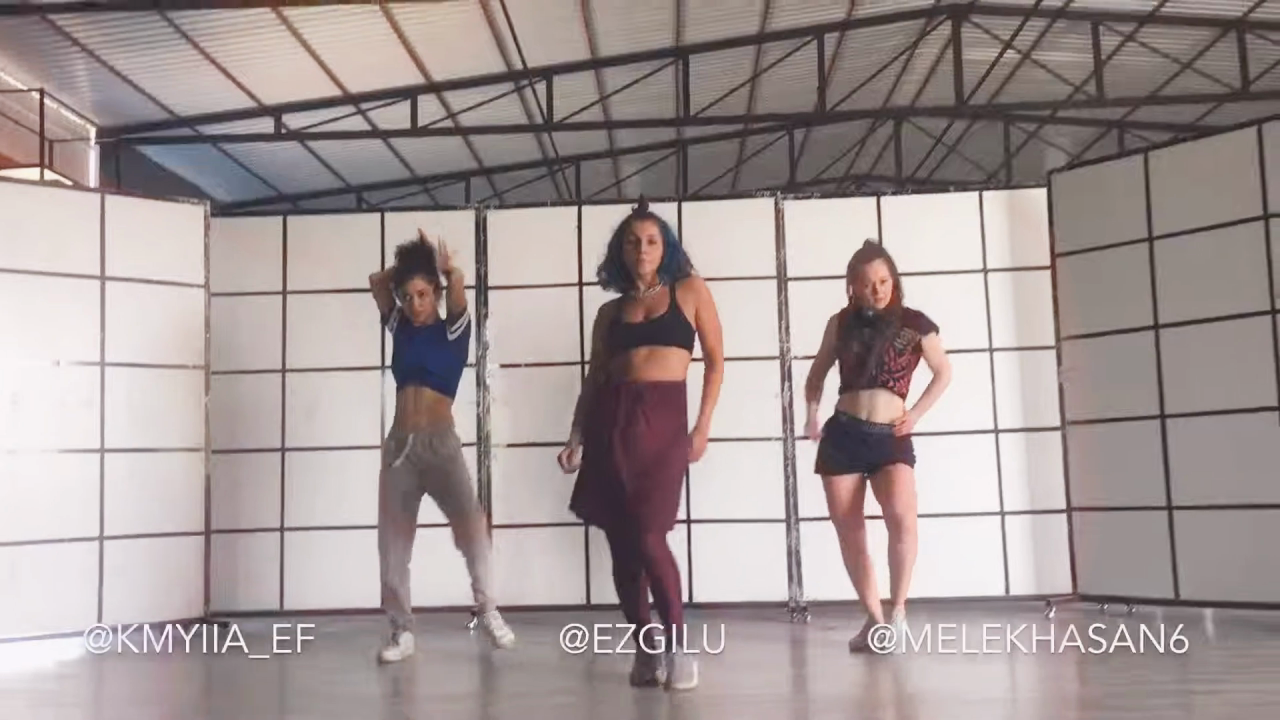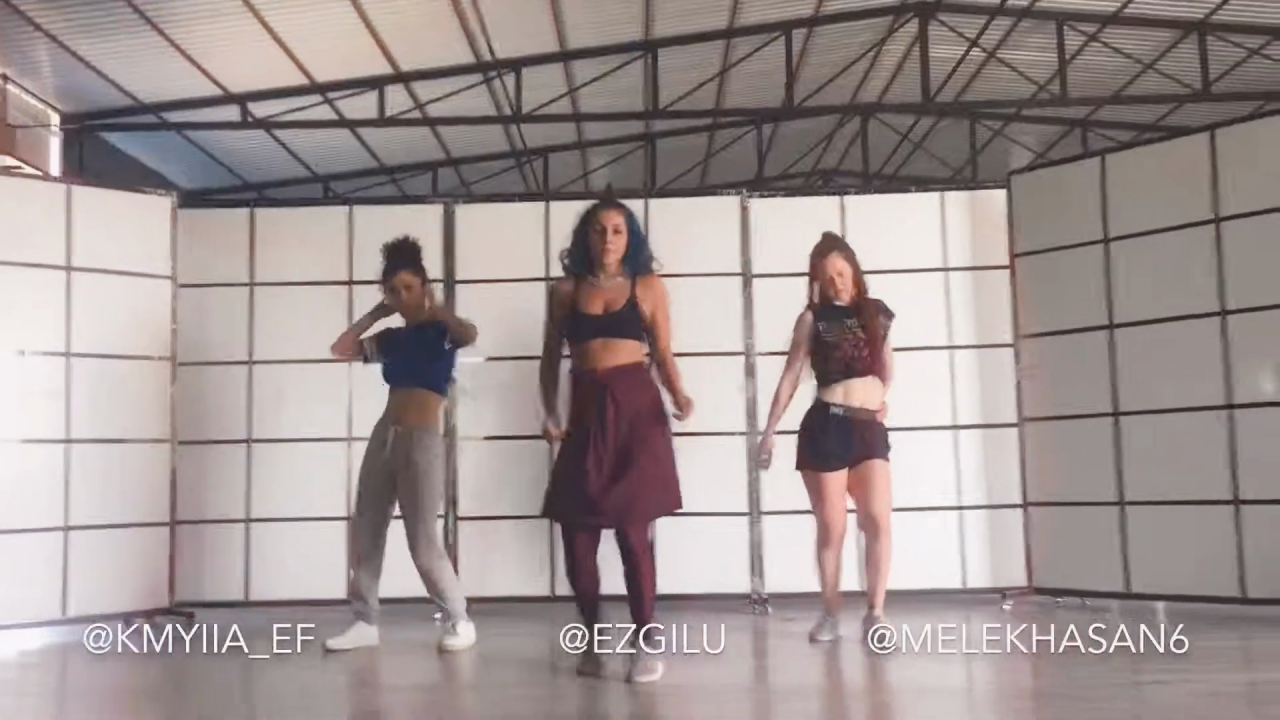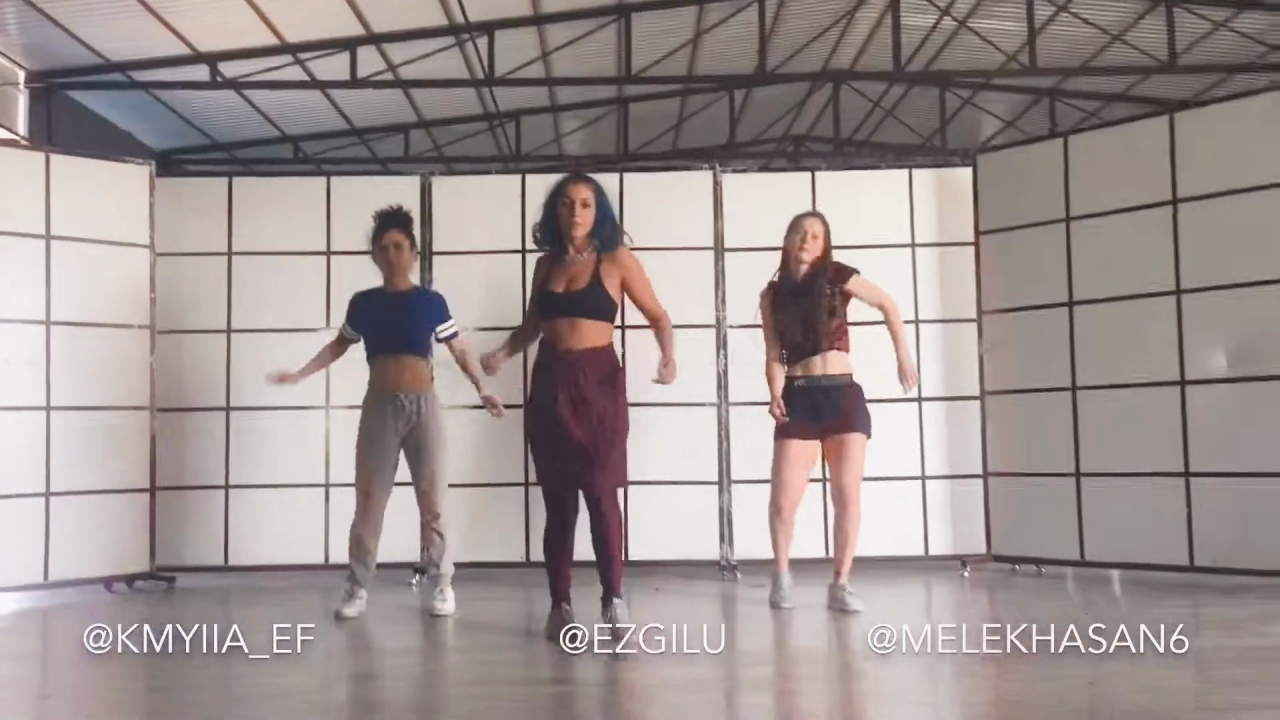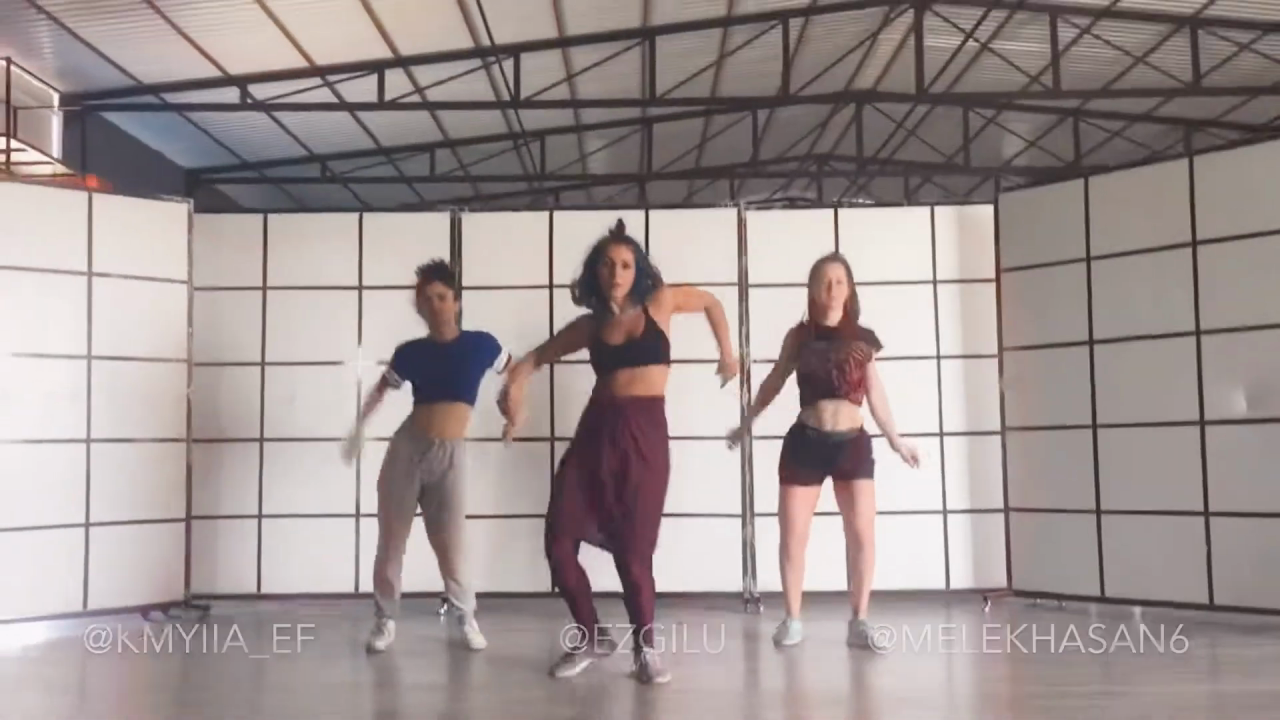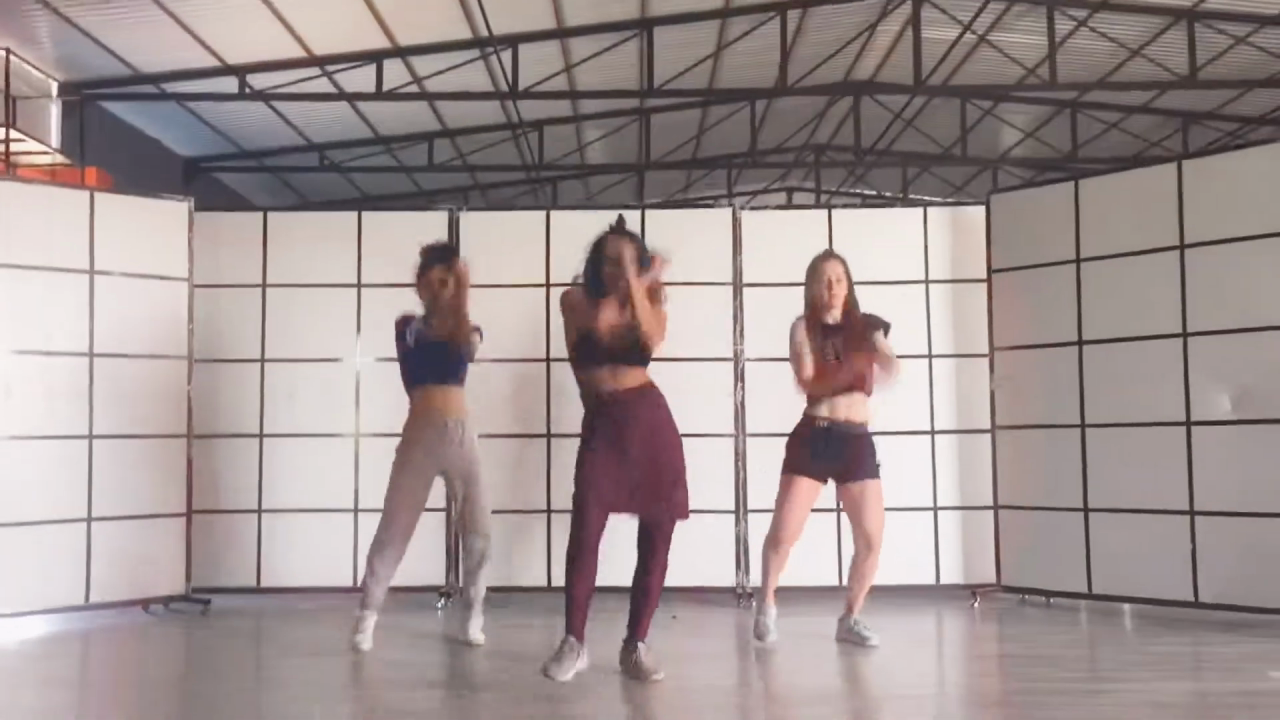
dt=0.3s
person 1, frame 1
left shoulder: (690, 290)
right shoulder: (610, 311)
left elbow: (715, 360)
right elbow: (593, 379)
left wrist: (703, 424)
right wrist: (575, 439)
left hip: (665, 418)
right hip: (610, 421)
left knee: (648, 536)
right knee: (621, 544)
left ankle: (675, 646)
right ankle: (645, 648)
person 1, frame 2
left shoulder: (648, 286)
right shoulder: (565, 289)
left elbow: (662, 352)
right elbow: (551, 357)
left wrist: (677, 395)
right wrist: (550, 412)
left hip: (637, 407)
right hip: (586, 410)
left knee: (632, 528)
right knee: (576, 532)
left ankle: (645, 644)
right ankle: (592, 635)
person 1, frame 3
left shoulder: (617, 260)
right shoulder: (546, 264)
left elbow: (657, 315)
left wrist: (668, 355)
right wrist: (503, 352)
left hip: (599, 382)
right hip: (549, 384)
left knee: (601, 491)
right knee: (559, 502)
left ankle: (613, 603)
right ankle: (561, 606)
person 1, frame 4
left shoulder: (661, 300)
right shoulder: (586, 323)
left elbow: (710, 302)
right elbow: (535, 358)
left wrist: (727, 350)
right wrist: (513, 385)
left hip: (644, 437)
right hip: (594, 437)
left knee: (631, 551)
right knee: (559, 543)
left ankle: (644, 649)
right ankle: (593, 635)
person 1, frame 5
left shoulder: (652, 308)
right shoulder: (576, 302)
left elbow: (649, 338)
right elbow: (594, 332)
left wrist: (639, 293)
right wrist: (624, 283)
left hip: (650, 423)
right hip: (603, 427)
left knee: (656, 541)
right knee: (585, 527)
left ankle: (635, 646)
right ankle: (574, 642)
person 2, frame 1
left shoulder: (454, 330)
right shoulder: (400, 327)
left elbow: (456, 281)
right elbow: (377, 281)
left wrist: (439, 262)
right wrist: (411, 259)
left hip: (440, 443)
right hip: (398, 445)
left knee: (471, 525)
right knee: (393, 543)
left ankle: (487, 610)
right ankle: (402, 632)
person 2, frame 2
left shoulder: (445, 330)
right shoulder: (390, 339)
left elbow: (470, 333)
right elbow: (341, 350)
left wrist: (437, 311)
right wrist: (374, 314)
left hip: (424, 440)
right hip: (384, 438)
left knee: (422, 539)
right knee: (364, 533)
left ankle: (460, 621)
right ankle: (363, 622)
person 2, frame 3
left shoulder: (431, 302)
right shoulder: (364, 303)
left elbow: (458, 350)
right elbow: (340, 344)
left wrist: (483, 390)
right wrist: (299, 374)
left hip: (422, 405)
right hip: (379, 406)
left knee: (433, 499)
right knee: (370, 501)
left ankle: (442, 585)
right ankle: (359, 588)
person 2, frame 4
left shoulder: (481, 344)
right shoulder: (408, 352)
left elbow: (511, 370)
right elbow: (382, 386)
right wrist: (357, 428)
left hip: (449, 456)
right hip: (406, 450)
left knee: (448, 545)
right knee: (391, 542)
left ankle: (466, 619)
right ankle: (386, 620)
person 2, frame 5
left shoulder: (466, 329)
right shoulder: (408, 327)
left elbow: (468, 346)
right elbow: (442, 326)
left wrist: (461, 286)
left hip: (461, 435)
right hip: (421, 436)
left knee: (478, 528)
right knee: (395, 526)
left ankle: (472, 613)
right ankle: (369, 612)
person 3, frame 1
left shoulder: (915, 323)
right shoulder: (841, 323)
left elbow: (943, 372)
right elbow: (816, 375)
left wrist: (916, 413)
right wrist: (812, 414)
left hip: (890, 440)
right hip: (842, 436)
left knee: (903, 520)
right knee: (850, 535)
left ankle: (897, 614)
right ankle: (876, 620)
person 3, frame 2
left shoulder: (876, 313)
right shoulder: (812, 317)
right elbow: (790, 376)
left wrist: (883, 398)
right wrist: (769, 432)
left hip: (869, 428)
right hip: (825, 426)
left knee: (878, 522)
right knee: (832, 528)
left ankle: (875, 615)
right ankle: (831, 612)
person 3, frame 3
left shoulder: (837, 277)
right shoulder: (772, 295)
left elbow: (889, 307)
right elbow: (773, 355)
left wrist: (904, 358)
right wrist: (775, 395)
left hip: (844, 396)
right hip: (799, 399)
left knee: (847, 496)
right knee: (784, 498)
left ankle: (841, 584)
right ankle: (781, 575)
person 3, frame 4
left shoulder: (862, 338)
right shoulder: (799, 336)
left elbow: (874, 395)
right elbow: (774, 383)
left wrist: (896, 440)
right wrist: (745, 424)
left hip: (852, 446)
right hip: (807, 443)
left knee: (862, 537)
right knee: (792, 540)
left ankle: (859, 622)
right ankle: (792, 619)
person 3, frame 5
left shoulder: (866, 327)
right shoulder: (803, 327)
left elbow: (888, 365)
right elbow: (807, 382)
left wrist: (882, 360)
right wrist: (848, 370)
left hip: (855, 443)
right hip: (813, 438)
left knee: (871, 537)
right knee: (783, 533)
left ankle: (850, 619)
right ankle: (767, 606)
